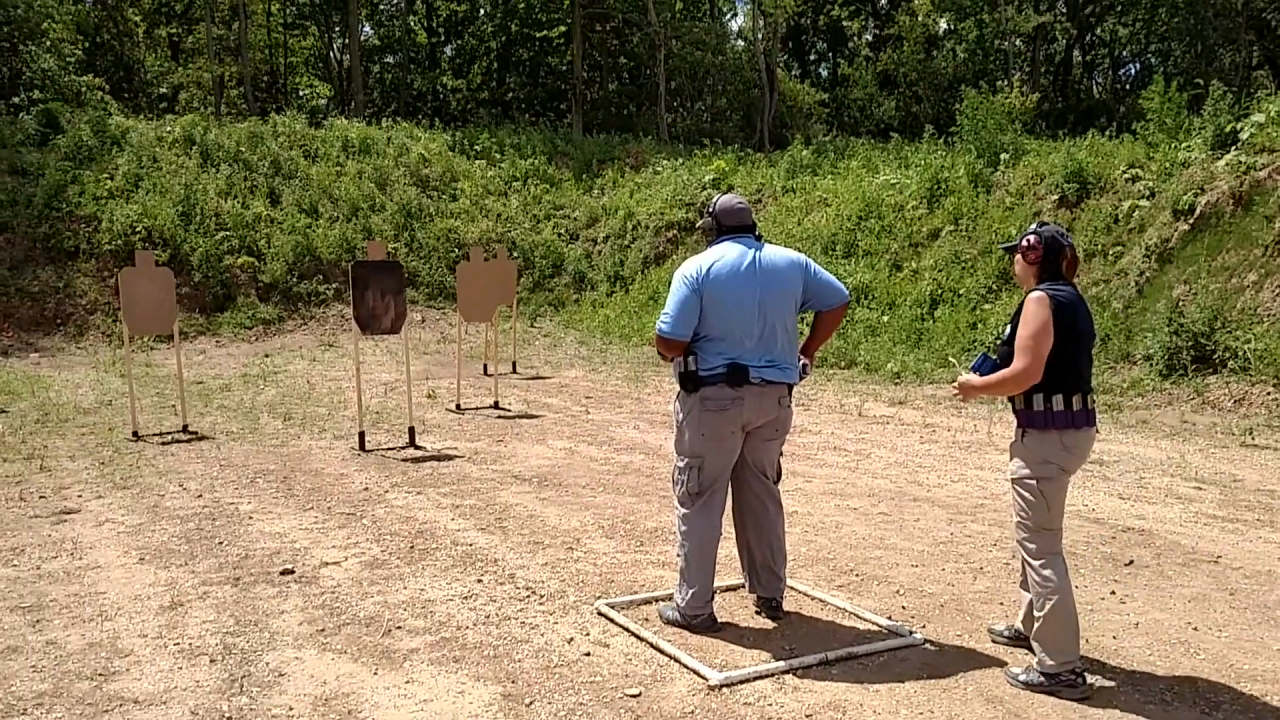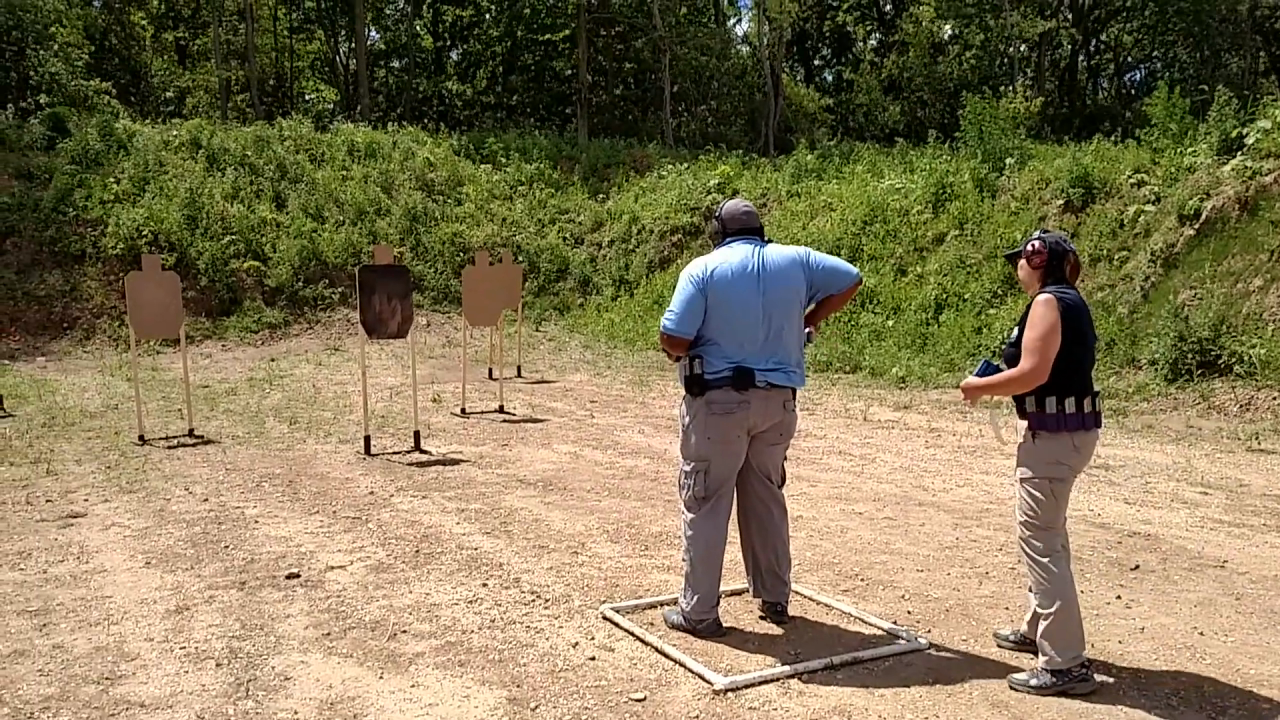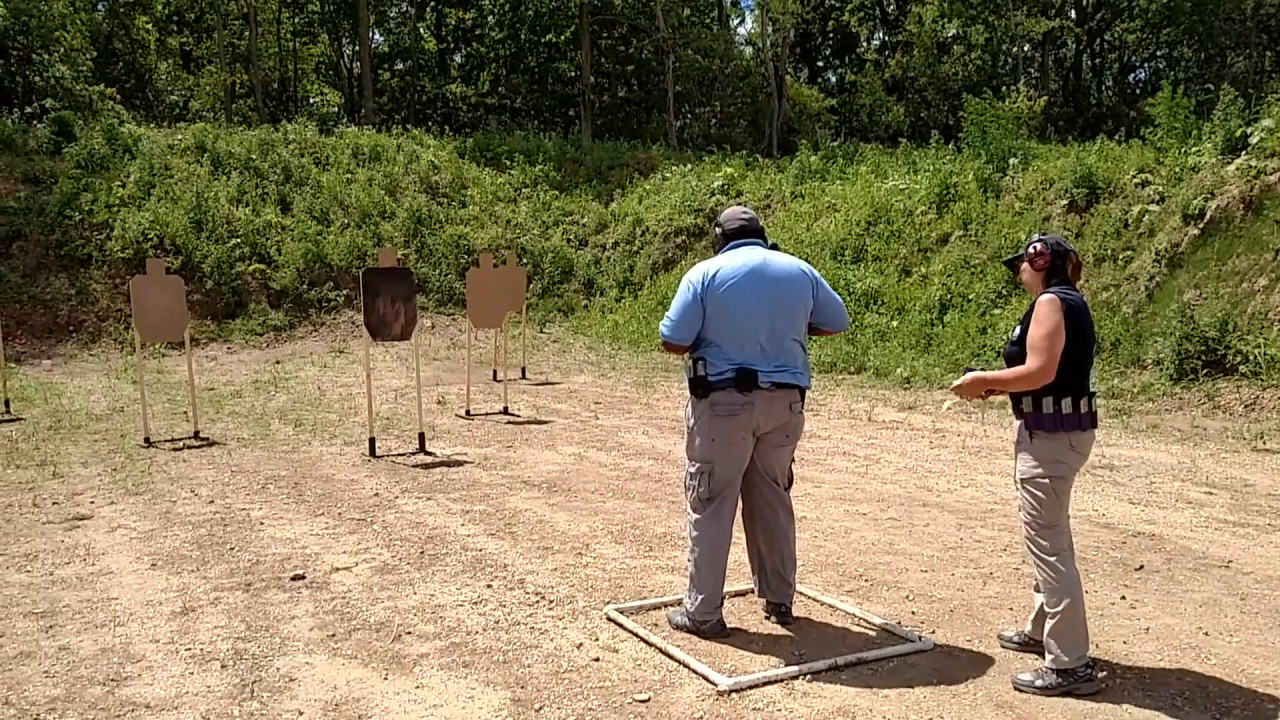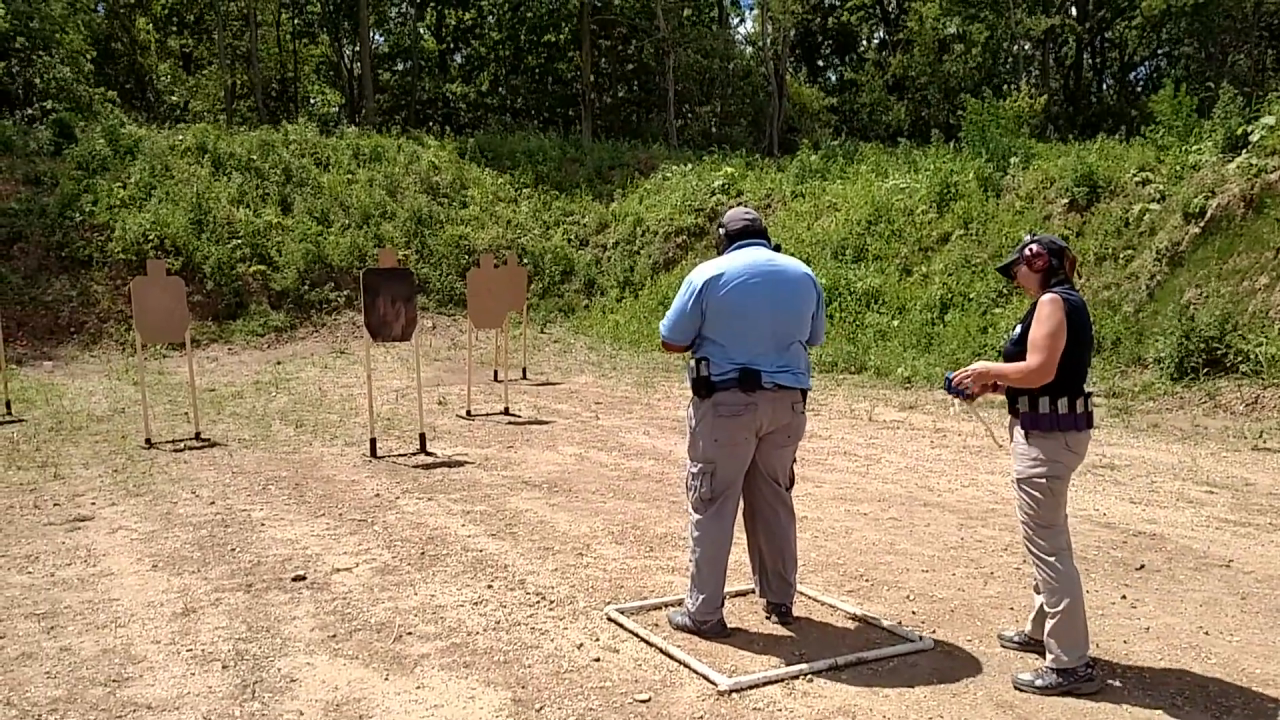
dt=0.3s
person 1, frame 1
left shoulder: (1041, 299)
right shoulder: (1068, 298)
left elbow: (1026, 374)
left wrist: (978, 385)
right wrist: (991, 379)
left hip: (1047, 433)
right hip: (1067, 428)
left knee: (1039, 544)
right knee: (1037, 535)
left ankle: (1059, 667)
right ankle: (1032, 624)
person 1, frame 2
left shoulder: (1048, 301)
right shoulder: (1066, 301)
left elbow: (1033, 374)
left wrist: (980, 387)
right wrist: (997, 382)
left hip: (1054, 433)
right hip: (1062, 430)
left knee: (1039, 542)
right knee: (1046, 536)
left ankle: (1066, 663)
right ankle: (1038, 629)
person 1, frame 3
left shoulder: (1051, 301)
right shoulder: (1066, 302)
left elbow: (1039, 372)
left wrist: (984, 379)
right wrist: (998, 386)
left hip: (1050, 434)
right hip: (1058, 430)
left knee: (1048, 543)
right knee: (1050, 537)
left ankle: (1071, 664)
right ankle: (1043, 629)
person 1, frame 4
left shoulder: (1052, 301)
right shoulder: (1062, 302)
left elbow: (1038, 370)
left wrist: (987, 369)
right wrist: (993, 384)
left hip: (1046, 434)
right hip: (1053, 430)
left knee: (1046, 544)
right knee: (1048, 537)
left ankle: (1071, 663)
right ankle: (1043, 630)
person 2, frame 1
left shoulder: (698, 267)
right shoulder: (790, 262)
left elbow: (670, 340)
right elbow: (837, 301)
left wrist: (669, 355)
right wrist: (807, 352)
left hip: (714, 398)
right hip: (773, 397)
left knee: (699, 502)
right knee: (762, 496)
left ankle: (694, 607)
right ankle: (770, 595)
person 2, frame 2
left shoulder: (703, 269)
right shoulder: (795, 260)
left elbow: (674, 337)
right elbow: (850, 280)
left wrist: (677, 353)
right wrist: (810, 318)
left hip: (719, 400)
right hip: (777, 400)
left knee: (705, 506)
right knee: (767, 499)
left ankle: (698, 612)
right ankle: (775, 599)
person 2, frame 3
left shoulder: (706, 273)
right shoulder: (800, 272)
left elbow: (673, 341)
right elbow: (836, 322)
left hip: (724, 402)
right hip: (784, 400)
left knee: (710, 507)
right knee: (772, 501)
left ankle: (703, 612)
right ankle: (779, 600)
person 2, frame 4
left shoulder: (708, 274)
right shoulder: (803, 275)
left elbow: (672, 341)
right elbow: (814, 338)
left hip: (726, 402)
right hip: (786, 401)
left knee: (712, 507)
right knee: (774, 501)
left ankle: (704, 612)
right ankle: (780, 600)
